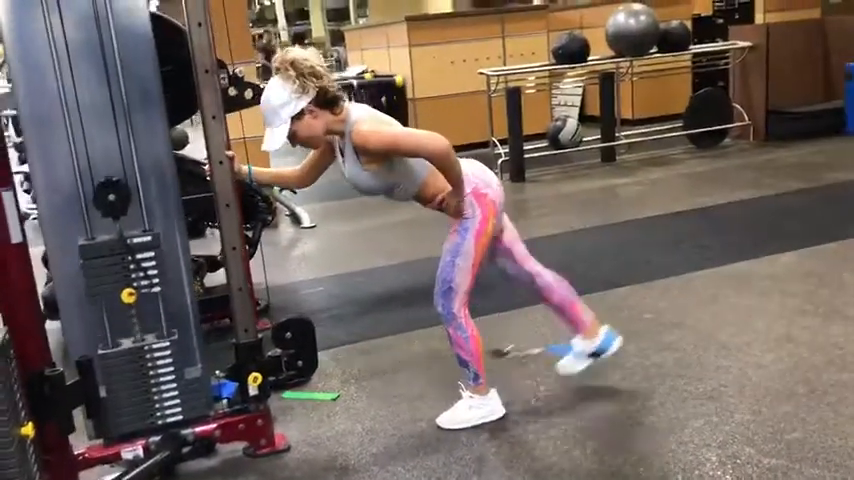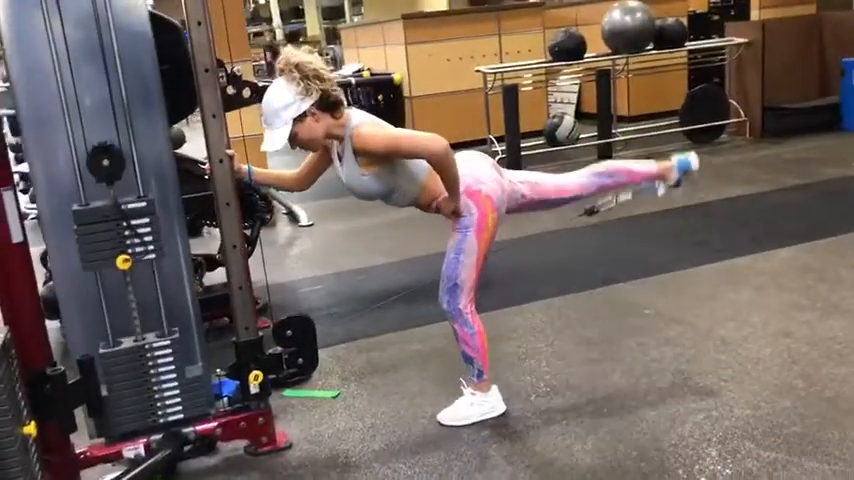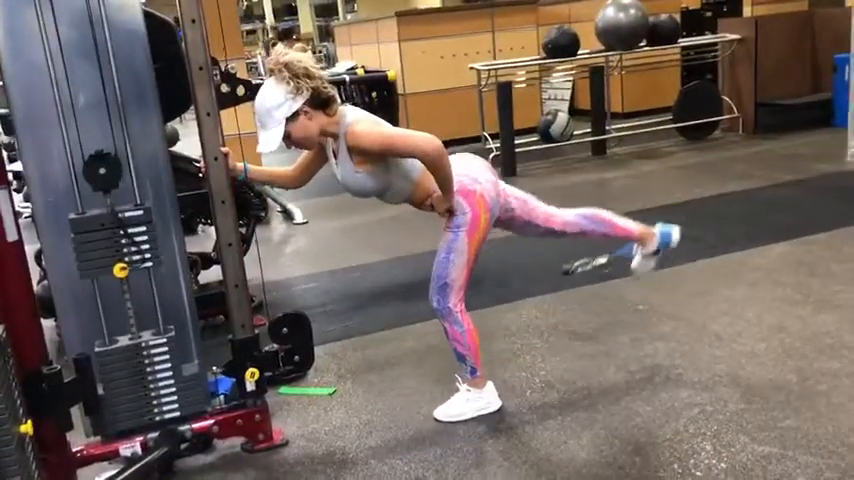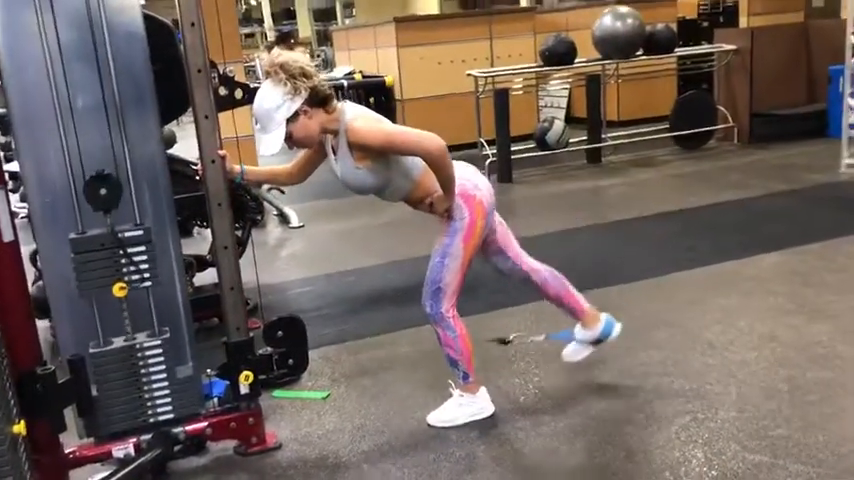
dt=0.3s
person 1, frame 1
left shoulder: (361, 131)
right shoulder: (334, 132)
left elbow: (438, 144)
right elbow: (301, 178)
left wrist: (457, 197)
right wrist: (245, 172)
left hip: (473, 194)
right hip: (468, 191)
left knee: (449, 305)
right knee: (523, 268)
left ankle: (482, 399)
right ankle: (591, 333)
person 1, frame 2
left shoulder: (361, 135)
right shoulder: (334, 139)
left elbow: (437, 146)
right elbow: (299, 181)
left wrist: (453, 198)
right wrist: (246, 172)
left hip: (473, 195)
right hip: (473, 179)
left knee: (456, 303)
right knee: (577, 185)
left ankle: (482, 394)
right ankle: (666, 170)
person 1, frame 3
left shoulder: (355, 132)
right shoulder: (329, 134)
left elbow: (431, 146)
right elbow: (295, 177)
left wrist: (446, 197)
right wrist: (241, 169)
left hip: (467, 194)
right hip: (468, 183)
left knee: (445, 301)
right knee: (560, 220)
left ankle: (479, 391)
right ankle: (647, 237)
person 1, frame 4
left shoulder: (355, 128)
right shoulder: (328, 133)
left elbow: (433, 144)
right elbow: (294, 174)
left wrist: (448, 197)
right wrist: (238, 172)
left hip: (462, 198)
right hip: (460, 194)
left knee: (438, 305)
right knee: (521, 265)
left ankle: (472, 396)
right ankle: (592, 322)
